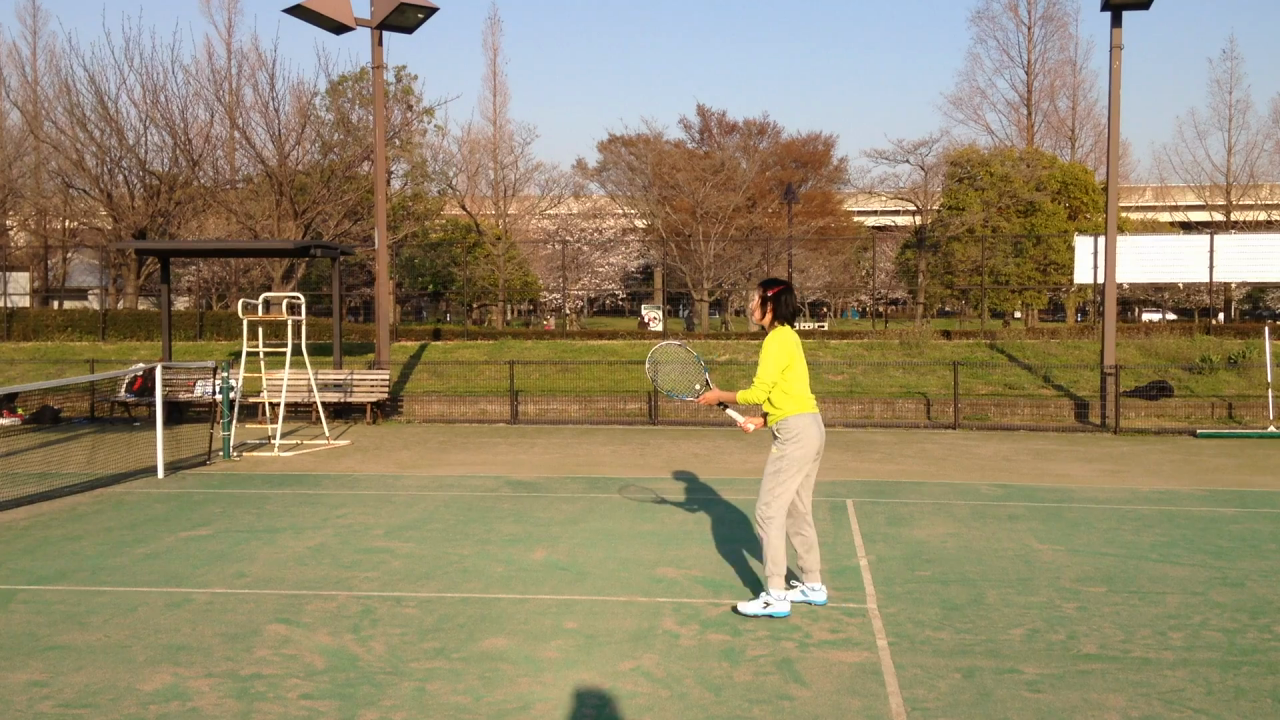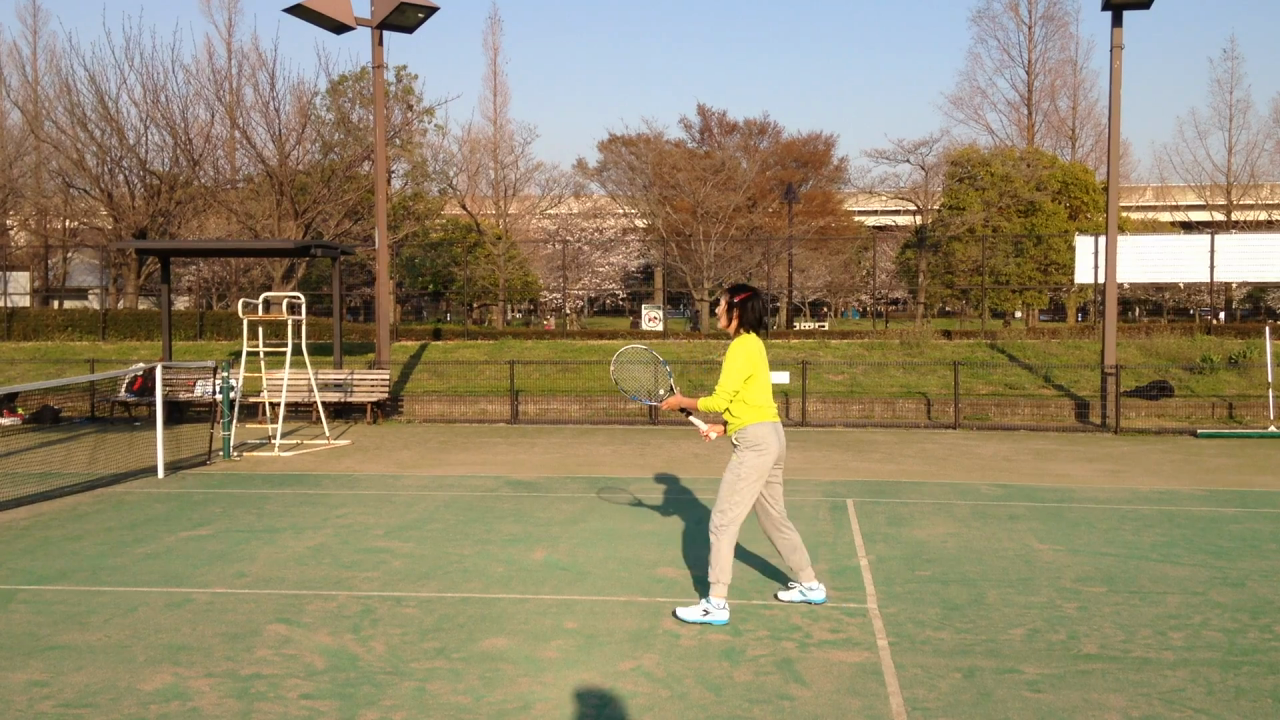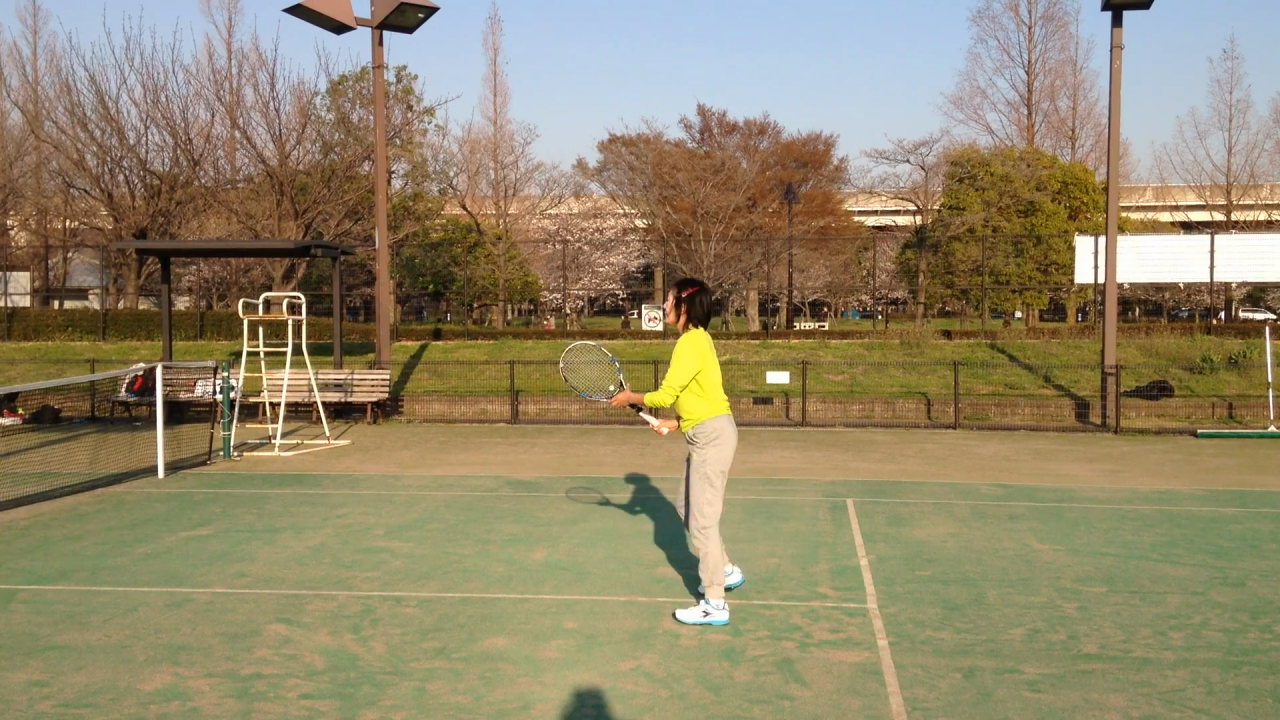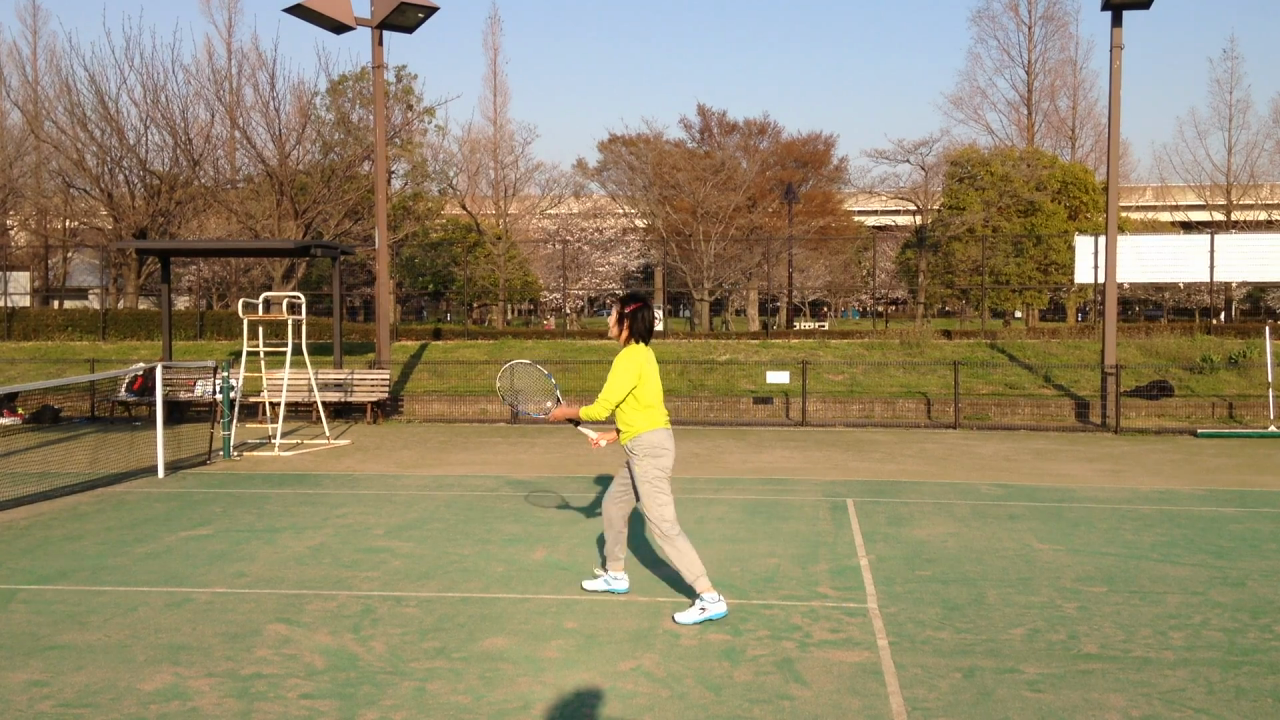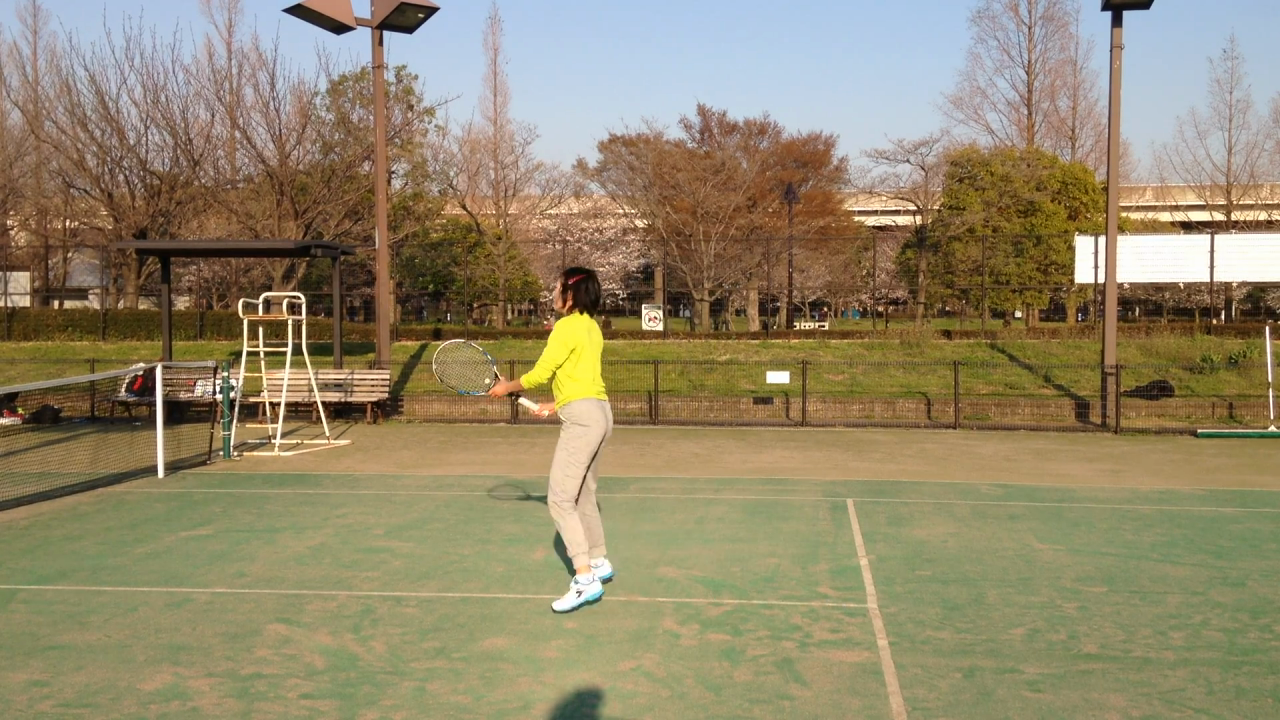
dt=0.3s
person 1, frame 1
left shoulder: (777, 340)
right shoulder: (786, 338)
left elbow: (758, 392)
left wrist: (719, 396)
right wrist: (761, 420)
left hip: (795, 434)
right hip: (806, 429)
left knee: (768, 514)
right knee: (797, 512)
left ankle: (775, 596)
right ankle: (813, 584)
person 1, frame 2
left shoulder: (741, 347)
right shoulder: (752, 345)
left elbow: (719, 401)
left wrist: (681, 402)
right wrist: (722, 428)
left hip: (754, 443)
right hip: (768, 438)
left knee: (722, 522)
right knee: (773, 518)
left ankle: (716, 603)
right ankle: (809, 584)
person 1, frame 3
left shoulder: (690, 343)
right shoulder: (697, 339)
left elbow: (665, 395)
left wrist: (629, 397)
right wrist: (675, 423)
left hip: (711, 438)
right hip: (707, 436)
left knee: (702, 523)
right knee: (687, 509)
left ankle: (716, 604)
right ankle: (725, 570)
person 1, frame 4
left shoulder: (629, 358)
right shoulder: (641, 354)
left elbow: (601, 409)
left wrist: (566, 412)
right wrist: (613, 435)
left hip: (649, 450)
right hip: (645, 448)
left knee: (665, 528)
right knee: (613, 507)
left ankle: (710, 599)
right ankle: (615, 574)
person 1, frame 5
left shoulder: (566, 326)
right shoulder: (591, 328)
left elbow: (540, 373)
left wrist: (506, 387)
right wrist: (556, 405)
left hip: (581, 419)
right hip: (599, 415)
left knee: (560, 501)
right knee: (583, 497)
left ankle: (586, 580)
right ankle: (598, 563)
